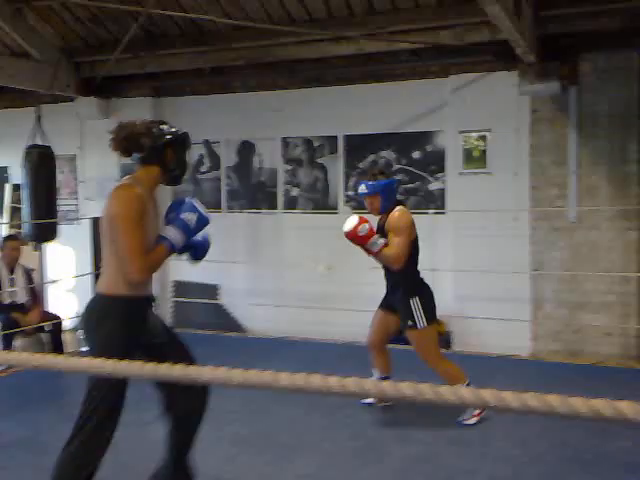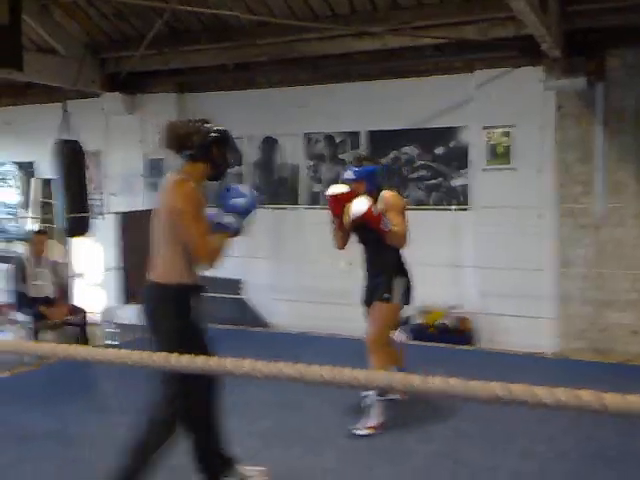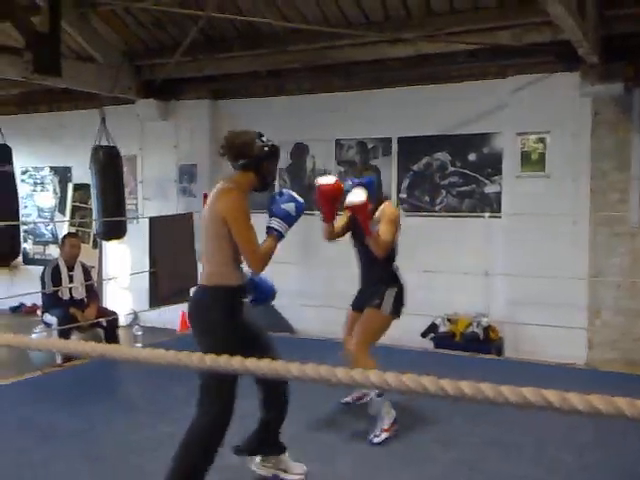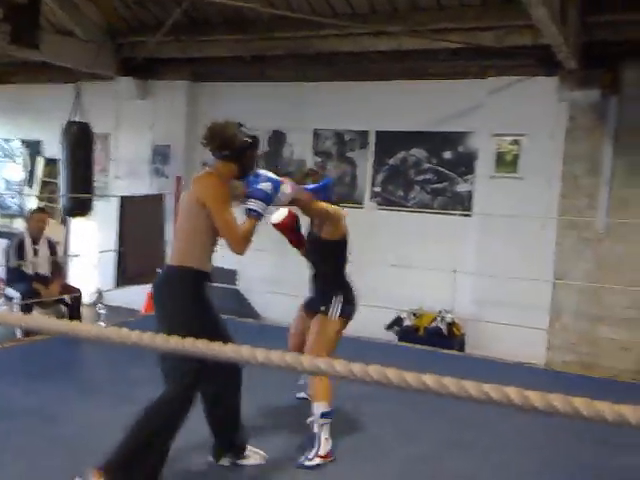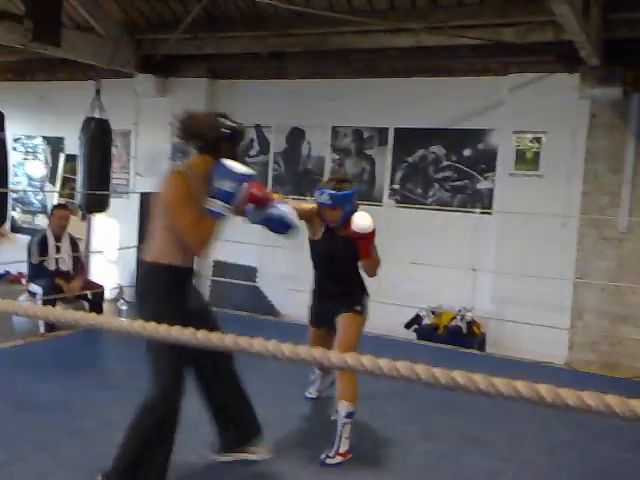
dt=0.3s
person 1, frame 1
left shoulder: (144, 193)
right shoulder: (130, 195)
right elbow: (138, 271)
left wrist: (183, 242)
right wrist: (175, 235)
left hip: (139, 314)
right hip: (116, 316)
left knee: (190, 390)
right knee: (99, 420)
person 1, frame 2
left shoulder: (179, 181)
right shoulder: (187, 188)
right elbow: (206, 256)
left wrist: (220, 221)
right wrist: (230, 218)
left hip: (172, 298)
right hip: (170, 302)
left knee: (199, 388)
right knee: (178, 402)
person 1, frame 3
left shoulder: (227, 191)
right shoulder: (232, 197)
right elbow: (255, 260)
left wrist: (249, 282)
right wrist: (280, 224)
left hip: (224, 303)
right hip: (216, 306)
left knee: (275, 376)
right knee: (216, 406)
left ankle: (267, 451)
person 1, frame 4
left shoulder: (212, 180)
right shoulder: (213, 182)
right elbow: (238, 243)
right wrist: (258, 204)
left hip: (187, 286)
right hip: (182, 288)
left knee: (224, 364)
right knee: (182, 387)
left ankle: (229, 448)
person 1, frame 5
left shoulder: (211, 175)
right shoulder: (179, 180)
left elbow: (242, 201)
right elbow: (195, 244)
left wrist: (268, 210)
right wrist: (222, 200)
left hip: (180, 284)
right hip: (158, 283)
left knee: (217, 361)
right knee: (168, 386)
left ankle: (237, 440)
person 2, frame 1
left shoulder: (398, 217)
right shoulder: (385, 218)
left elbow: (396, 261)
left wrist: (370, 239)
right wrist: (364, 238)
left hip: (413, 296)
right hip: (396, 292)
left knee: (432, 360)
right knee: (374, 344)
person 2, frame 2
left shoulder: (389, 199)
right shoulder: (352, 205)
left elbow: (400, 240)
right elbow: (340, 244)
left wrist: (375, 219)
right wrist: (338, 215)
left hip: (393, 278)
right hip: (374, 277)
left knee: (374, 342)
right knee: (381, 341)
left ankle: (375, 413)
person 2, frame 3
left shoulder: (387, 211)
right shoulder: (352, 213)
left elbow: (381, 250)
right elbow: (330, 234)
left wrist: (364, 215)
right wrist: (327, 207)
left hip: (386, 289)
right hip: (368, 288)
left knee: (356, 350)
right knee: (352, 344)
left ankle: (386, 415)
right ankle: (366, 390)
person 2, frame 4
left shoulder: (330, 214)
right shoulder: (316, 219)
left elbow: (309, 201)
right wrist: (291, 233)
left hip: (335, 298)
right hip: (321, 295)
right knee: (295, 347)
left ankle: (323, 443)
right ankle: (316, 391)
person 2, frame 5
left shoulder: (361, 221)
right shoulder: (313, 213)
left elbow: (372, 270)
left wrist: (366, 242)
left hip: (352, 299)
right hip: (322, 297)
left ankle: (343, 440)
right ankle: (323, 378)
person 3, frame 1
left shoulder: (25, 271)
left elbow: (36, 297)
left wrist: (35, 313)
right wrist: (18, 317)
left hip: (27, 314)
left knee: (55, 321)
person 3, frame 2
left shoulder: (53, 265)
right shoulder: (20, 266)
left elbow: (62, 290)
right elbow: (21, 297)
left wrist: (61, 307)
right wrist: (44, 310)
left hip: (51, 305)
right hip: (28, 307)
left knee: (80, 315)
right knee: (34, 317)
person 3, frame 3
left shoulder: (84, 268)
right shoulder: (51, 269)
left elbow: (93, 293)
right elbow: (49, 300)
left wrist: (92, 309)
right wrist: (74, 312)
left hip: (81, 308)
right hip: (57, 309)
left knee: (111, 317)
right knee: (63, 320)
right ankle: (66, 360)
person 3, frame 4
left shoulder: (50, 243)
right shoulder: (17, 243)
left elbow: (58, 269)
right elbow: (14, 273)
left wrist: (56, 285)
right wrist: (38, 288)
left hip: (45, 283)
right hip: (22, 282)
left knee: (75, 294)
right knee: (26, 294)
person 3, frame 5
left shoulder: (72, 240)
right shoulder: (39, 240)
left elbow: (80, 265)
right elbow: (36, 269)
left wrist: (78, 281)
right wrist: (61, 283)
left hip: (67, 279)
right hip: (41, 280)
left knee: (97, 290)
right knee: (49, 289)
right ankle: (49, 333)
